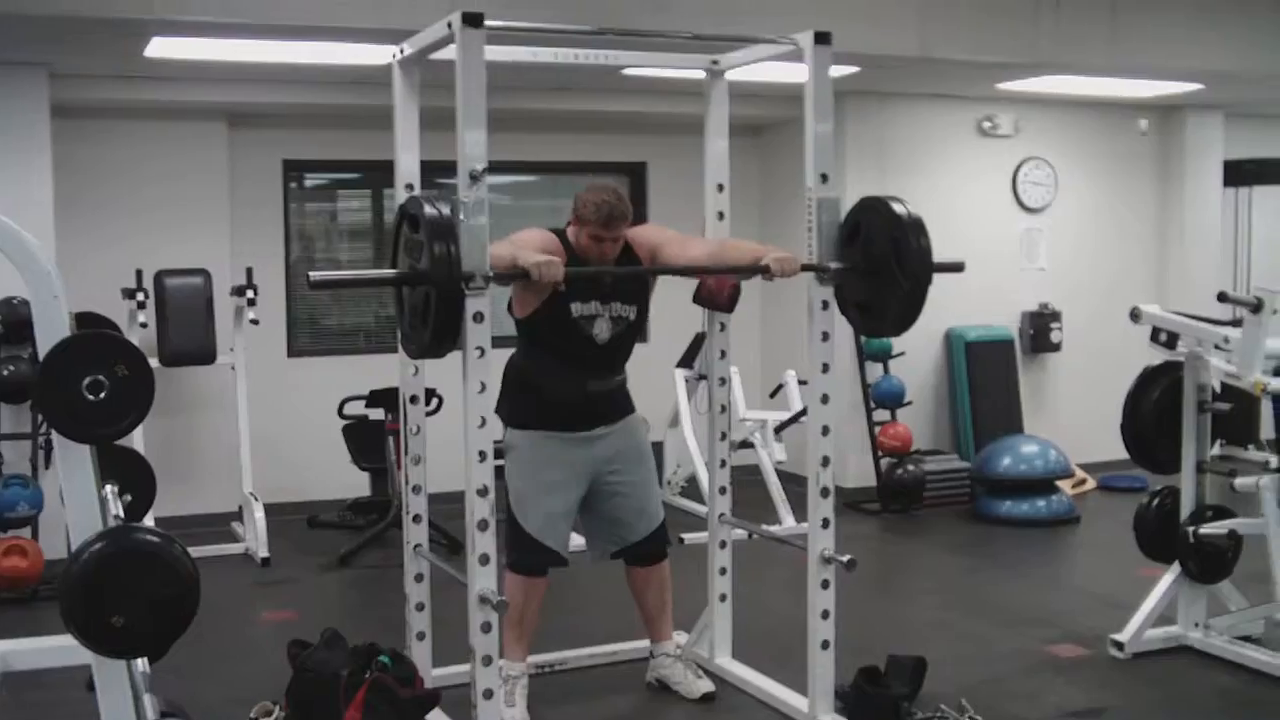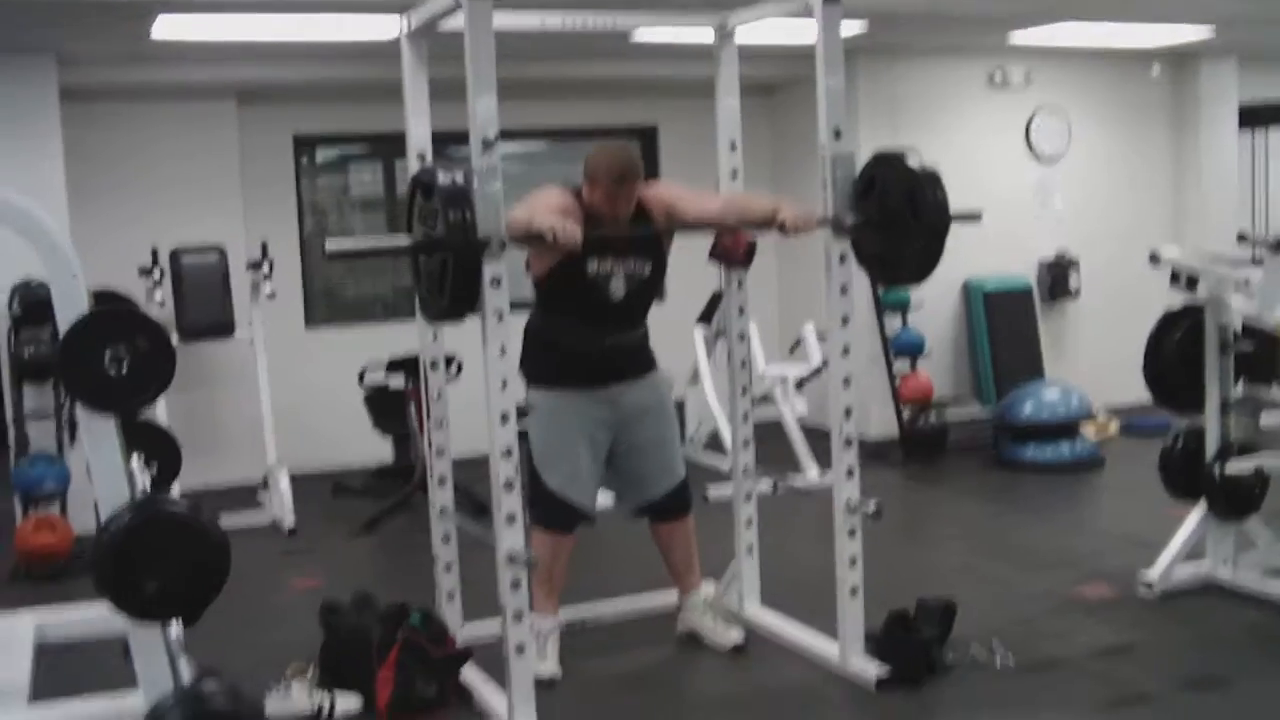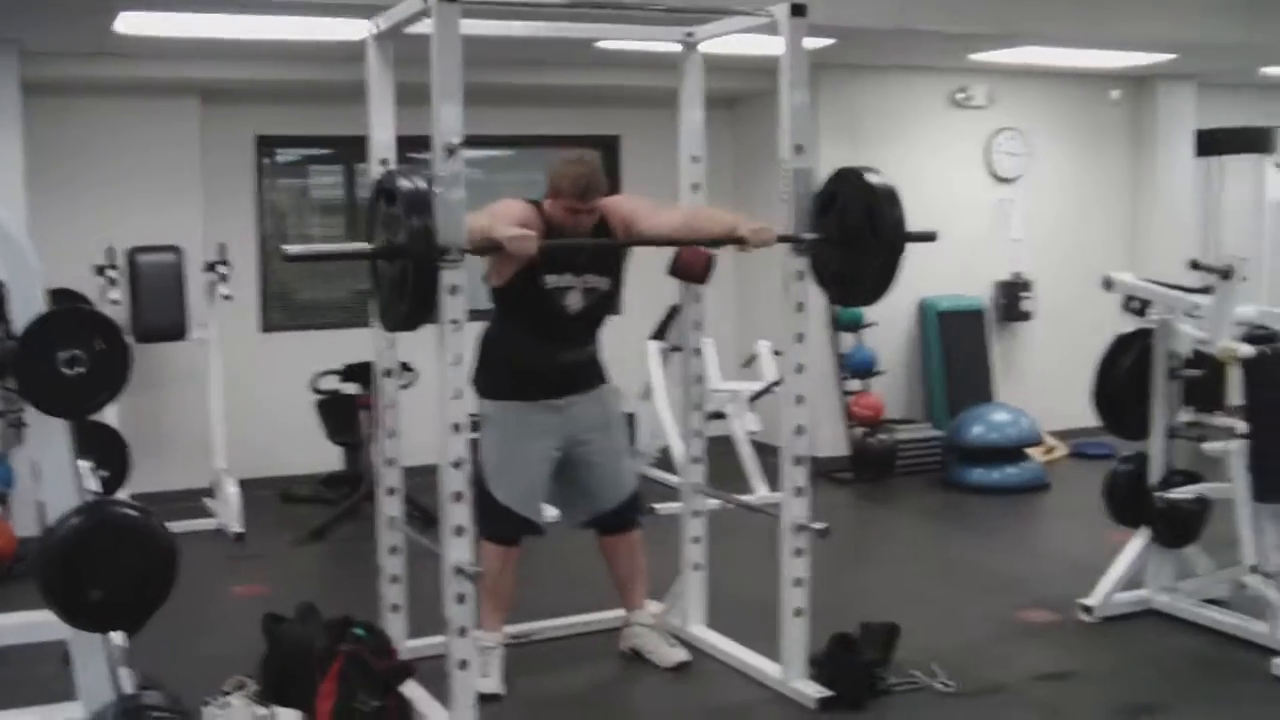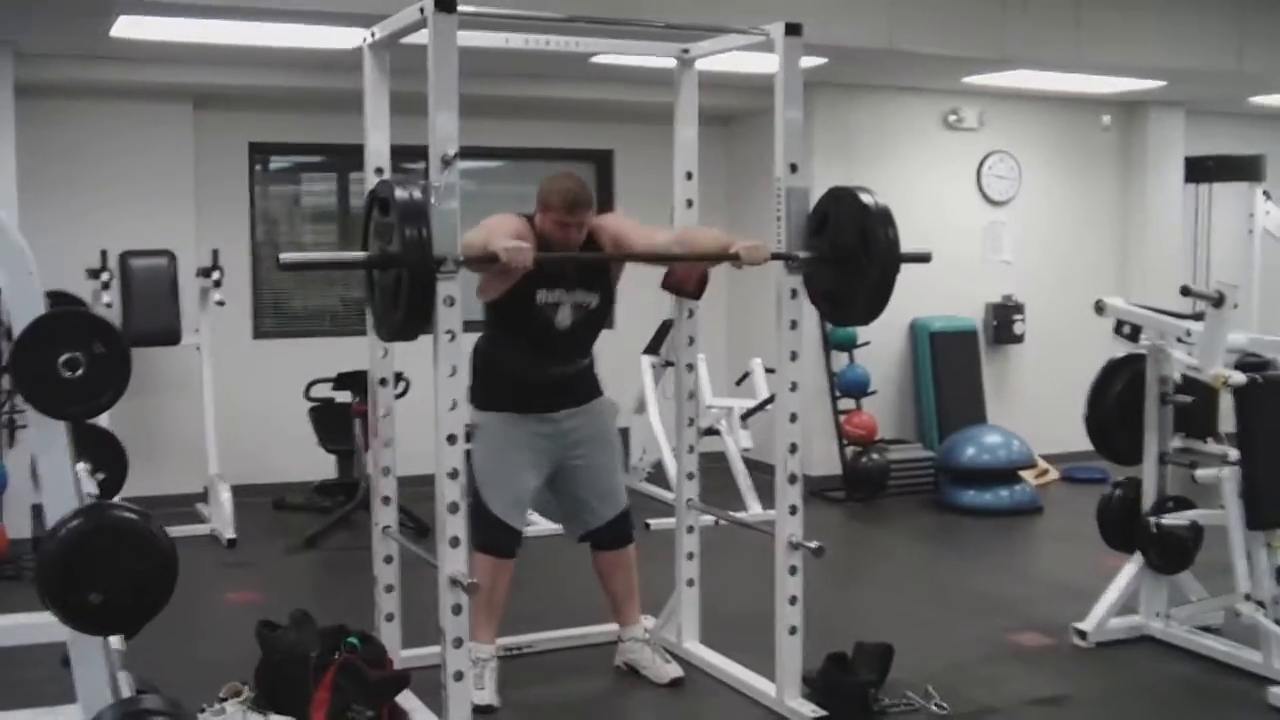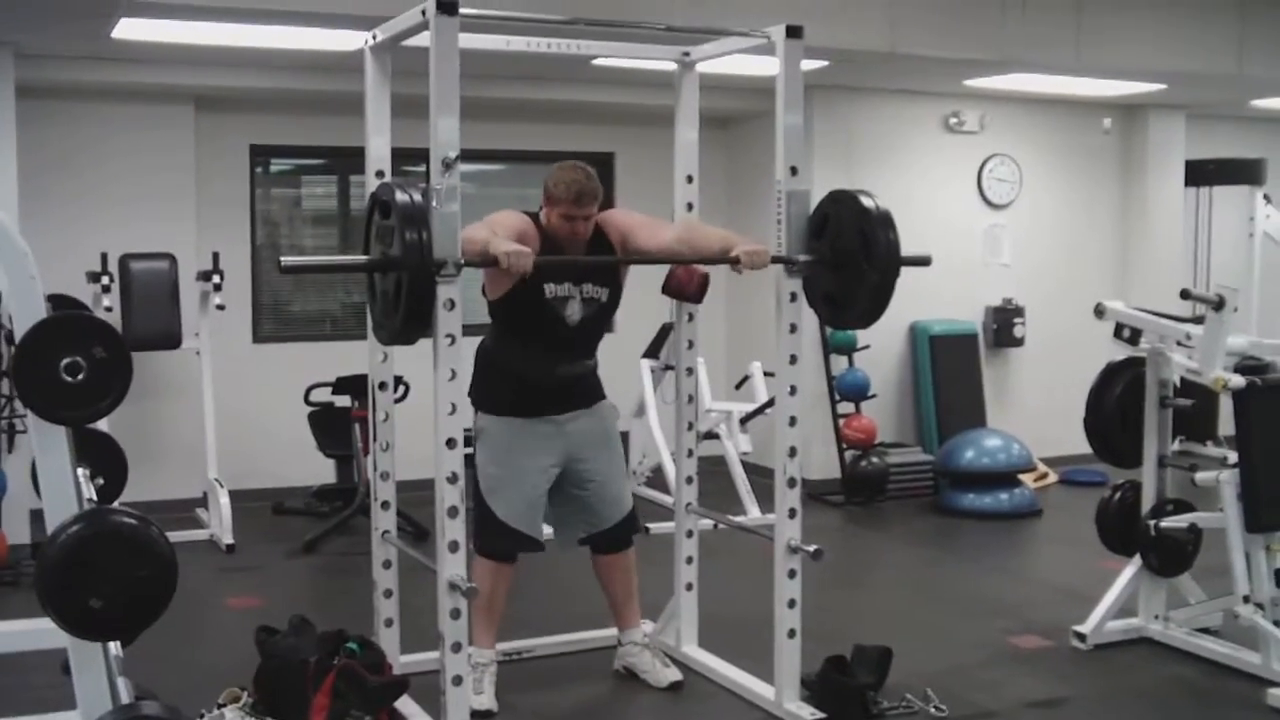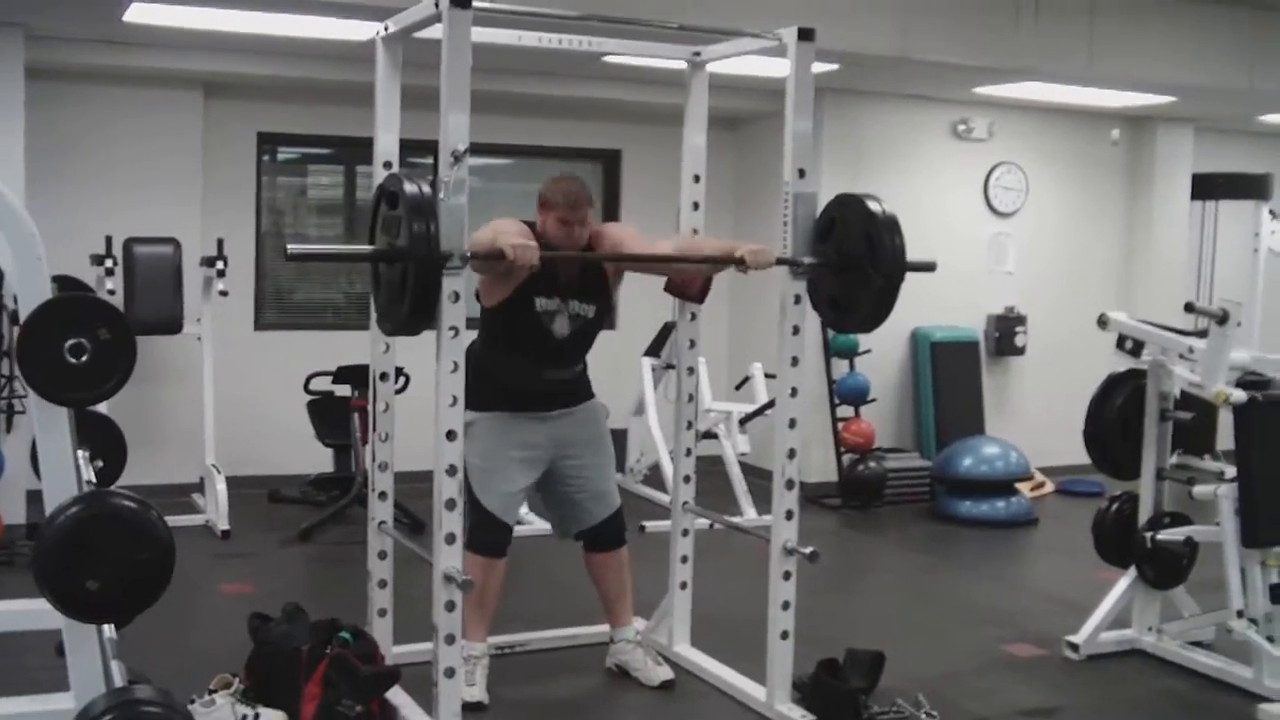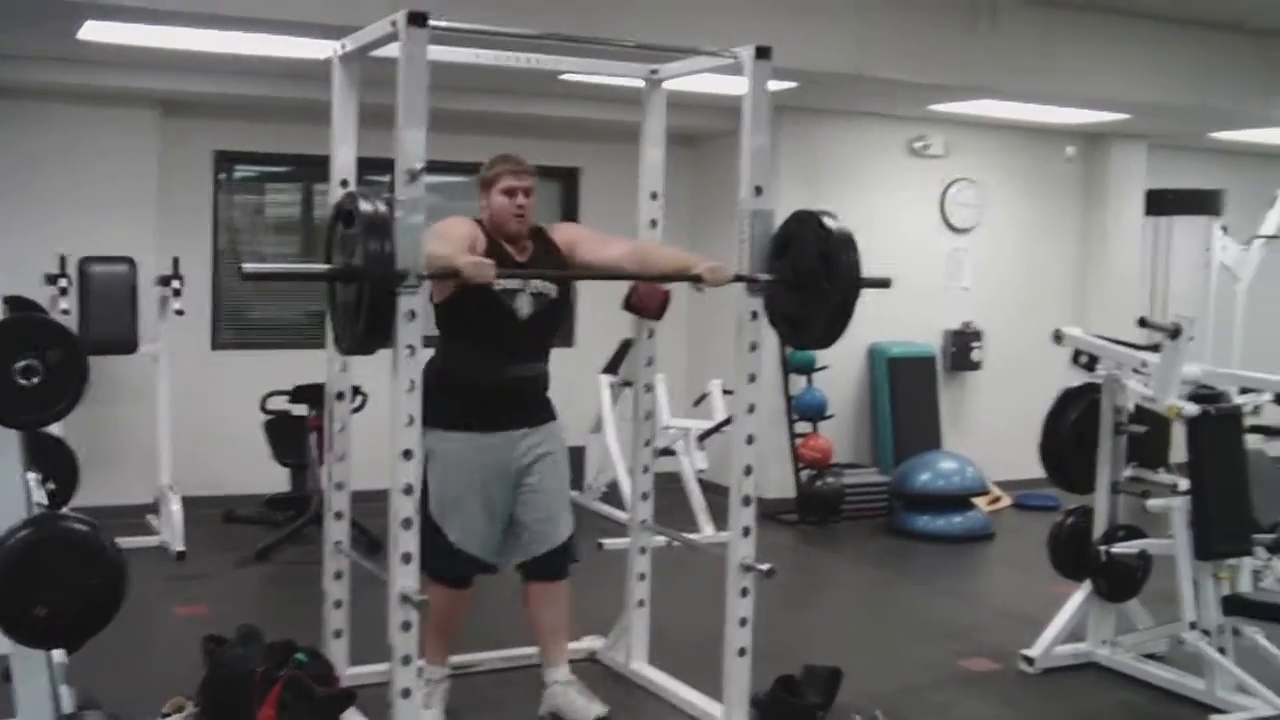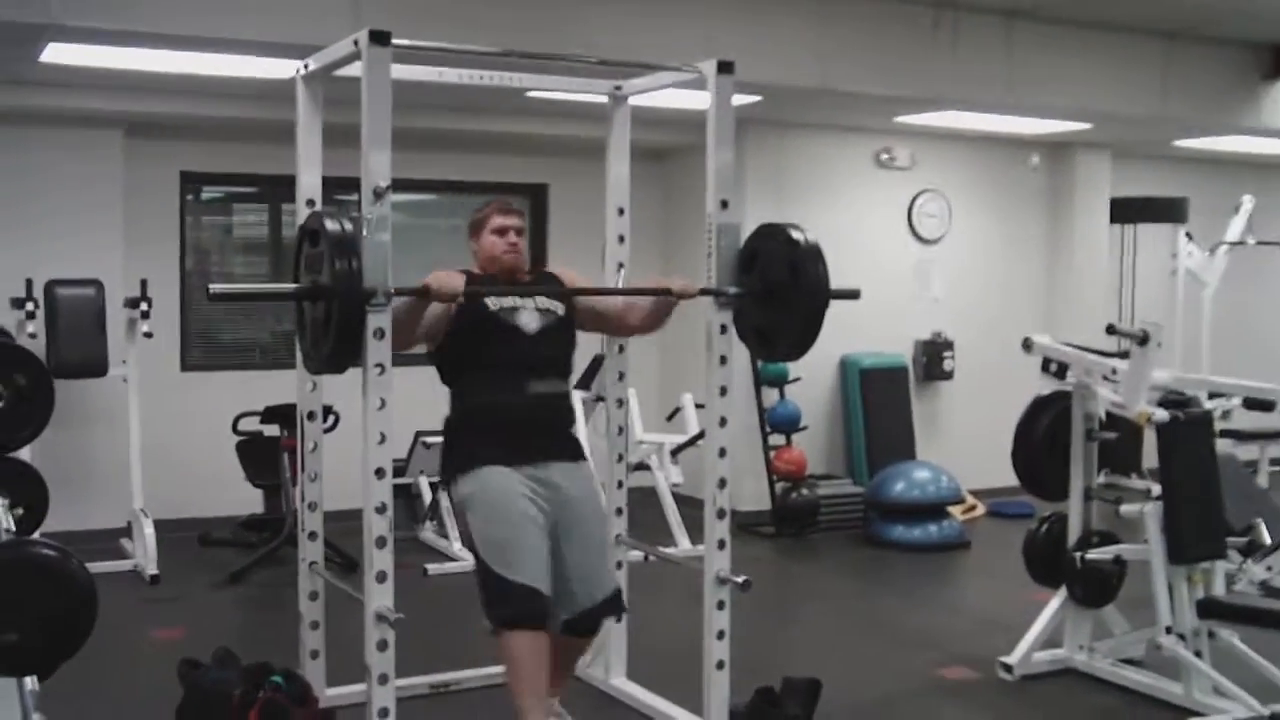
dt=0.4s
person 1, frame 1
left shoulder: (644, 246)
right shoulder: (544, 247)
left elbow: (707, 250)
right elbow: (494, 256)
left wrist: (765, 255)
right wrist: (524, 260)
left hip: (614, 419)
right hip: (541, 428)
left knee: (648, 540)
right knee: (532, 550)
left ankle: (665, 656)
right ankle: (512, 674)
person 1, frame 2
left shoulder: (659, 203)
right shoulder: (560, 207)
left elbow: (721, 207)
right elbow: (517, 220)
left wrist: (778, 210)
right wrist: (542, 224)
left hip: (636, 376)
right hip: (563, 388)
left knee: (671, 495)
right knee: (557, 507)
left ankle: (694, 608)
right ankle: (543, 630)
person 1, frame 3
left shoulder: (618, 216)
right shoulder: (520, 218)
left elbow: (680, 220)
right elbow: (475, 227)
left wrist: (739, 226)
right wrist: (499, 233)
left hip: (586, 390)
right hip: (516, 397)
left knee: (620, 508)
right knee: (504, 519)
left ankle: (639, 625)
right ankle: (488, 645)
person 1, frame 4
left shoulder: (611, 236)
right shoulder: (513, 236)
left elbow: (674, 241)
right elbow: (471, 244)
left wrist: (732, 244)
right wrist: (496, 247)
left hip: (582, 404)
right hip: (507, 412)
left knee: (613, 524)
right knee: (496, 529)
left ankle: (633, 641)
right ankle: (481, 658)
person 1, frame 5
left shoulder: (617, 230)
right shoulder: (519, 230)
left elbow: (678, 236)
right elbow: (473, 236)
left wrist: (736, 245)
right wrist: (498, 246)
left hip: (585, 406)
right hip: (512, 413)
left knee: (615, 525)
right knee: (500, 535)
left ankle: (633, 644)
right ankle: (480, 662)
person 1, frame 6
left shoulder: (611, 246)
right shoulder: (516, 243)
left elbow: (676, 251)
right elbow: (481, 246)
left wrist: (736, 251)
right wrist: (504, 246)
left hip: (573, 407)
right hip: (500, 412)
left knee: (605, 524)
right knee: (489, 527)
left ankle: (624, 641)
right ankle: (472, 657)
person 1, frame 7
left shoulder: (561, 241)
right shoulder: (464, 234)
left elbow: (628, 253)
right elbow: (433, 252)
left wrist: (694, 265)
right wrist: (459, 263)
left hip: (533, 424)
right hip: (461, 427)
left knee: (550, 553)
right knee: (451, 558)
person 1, frame 8
left shoulder: (559, 285)
right shoulder: (457, 291)
left elbow: (631, 316)
right elbow: (397, 337)
left wrist: (668, 296)
right wrist: (425, 298)
left hip: (563, 460)
right hip: (490, 466)
left knee: (591, 600)
right knee: (521, 601)
